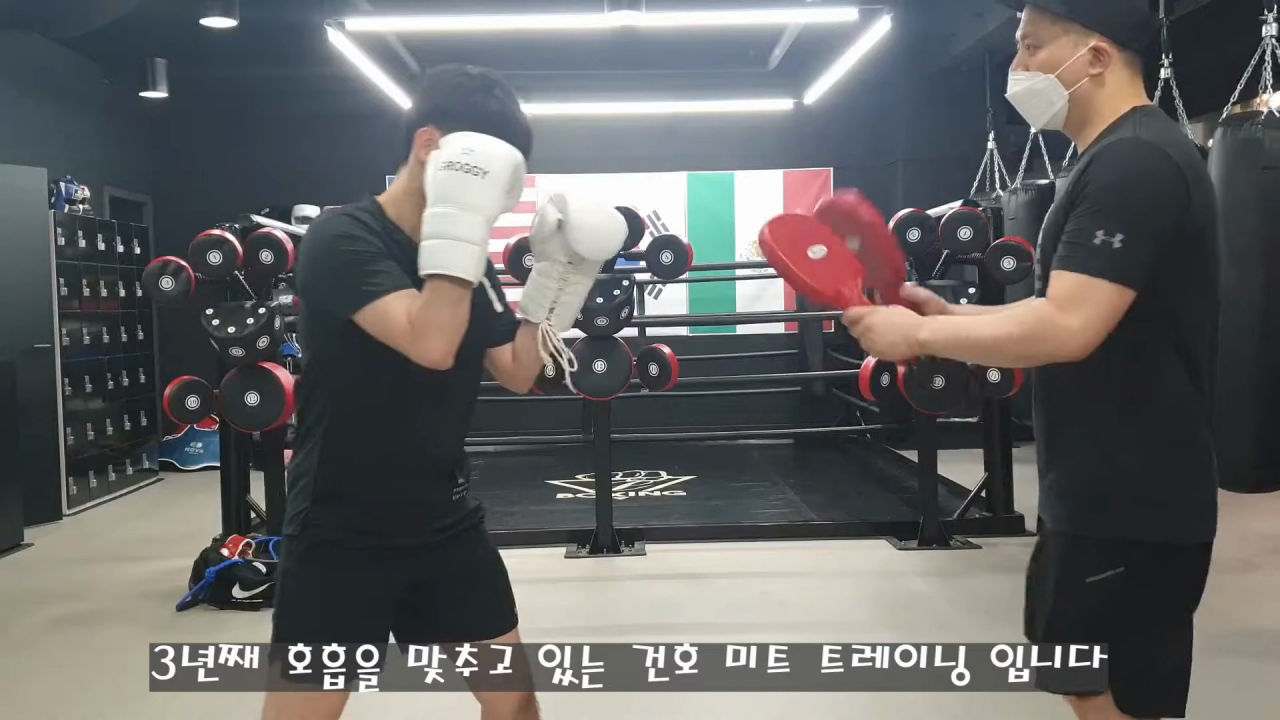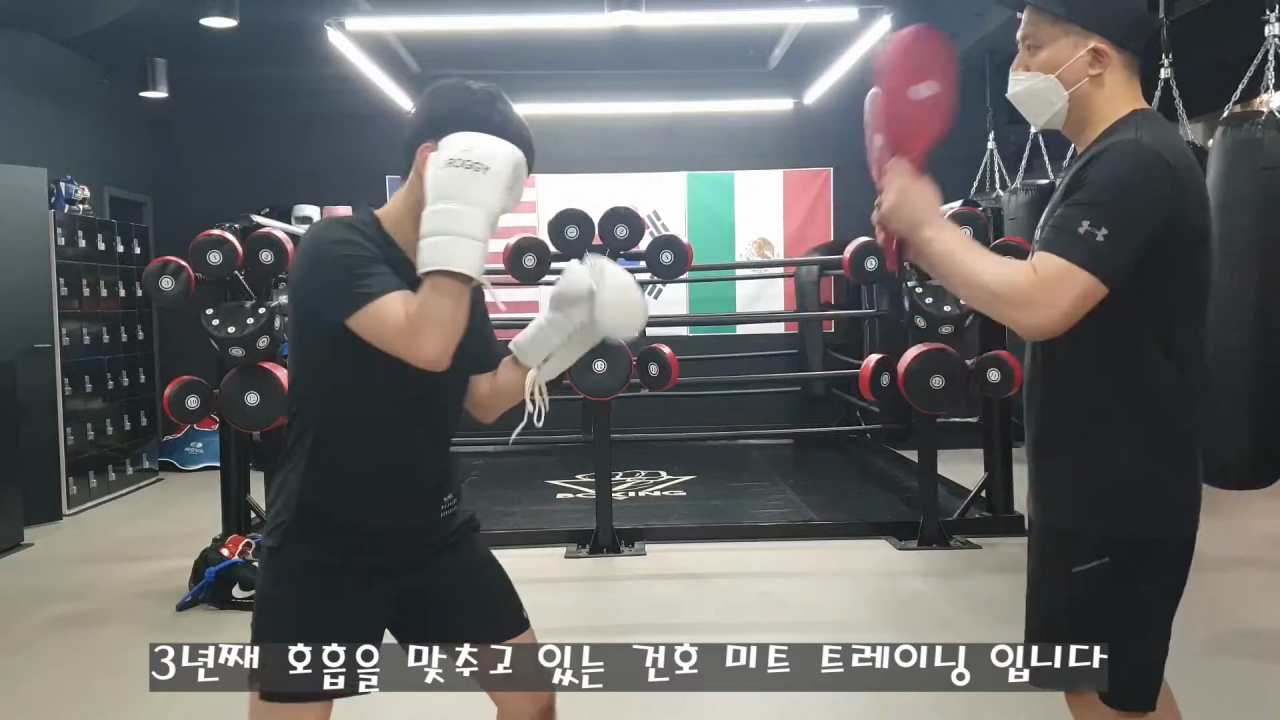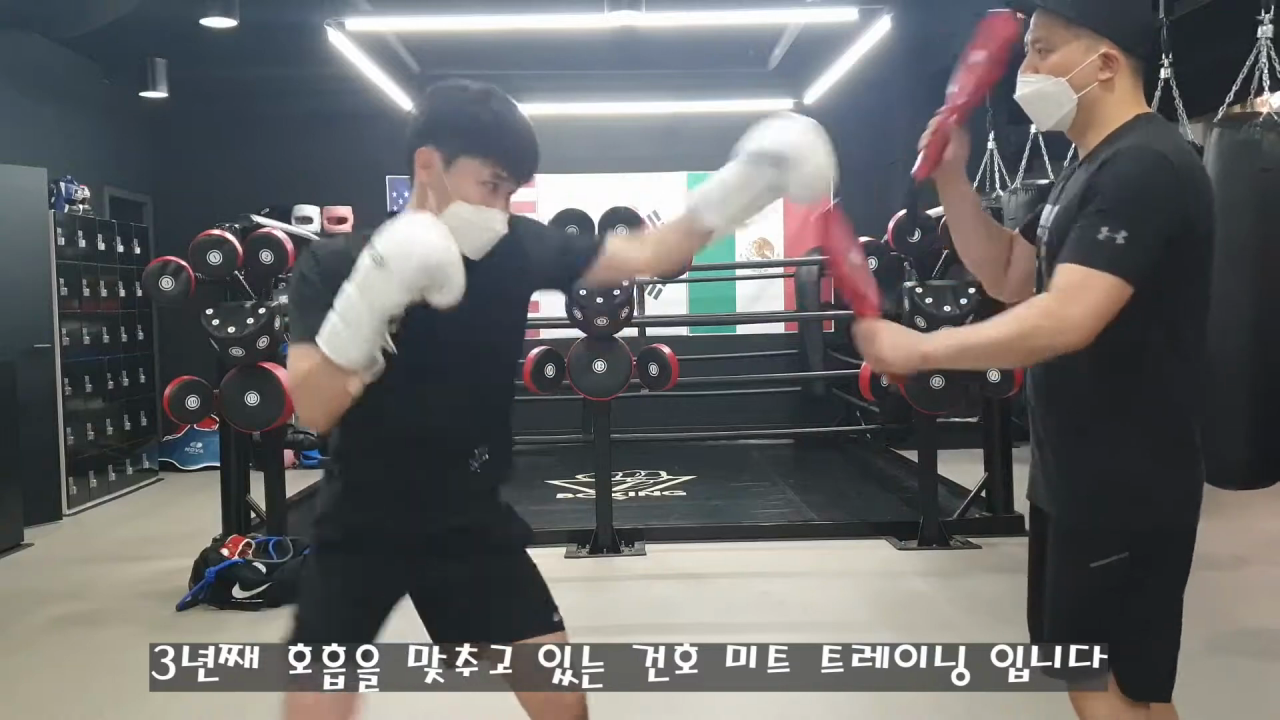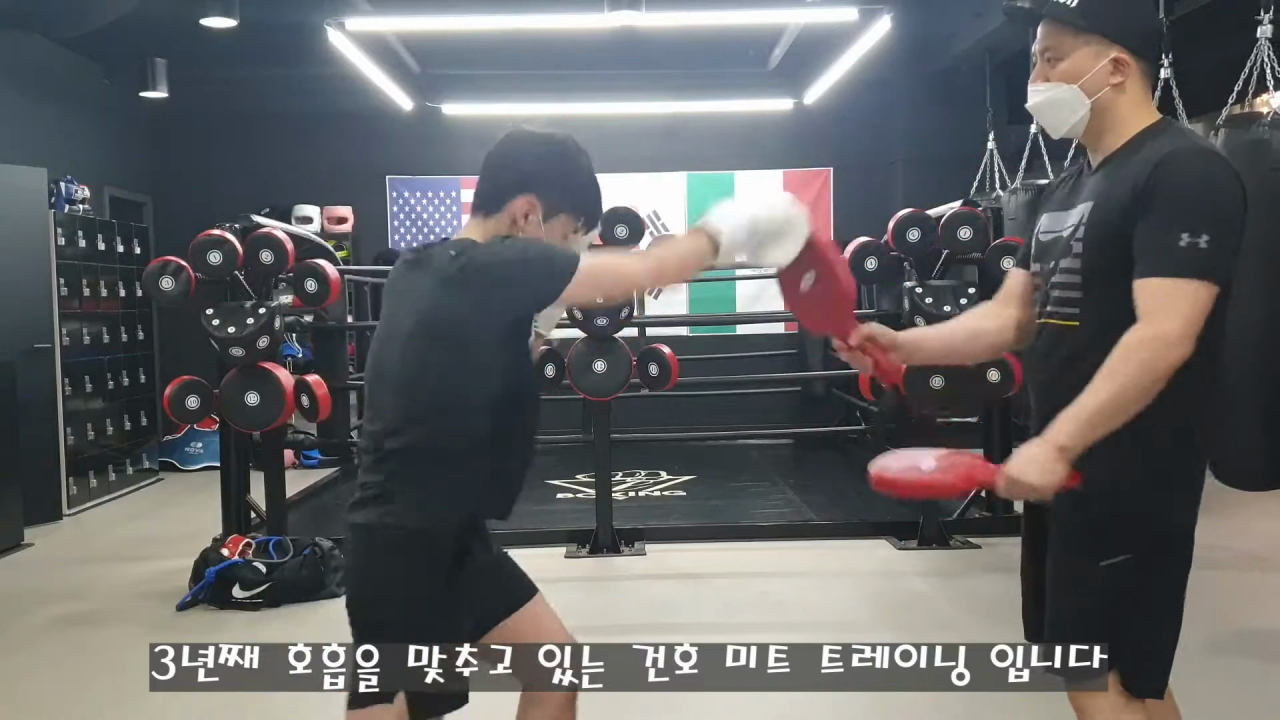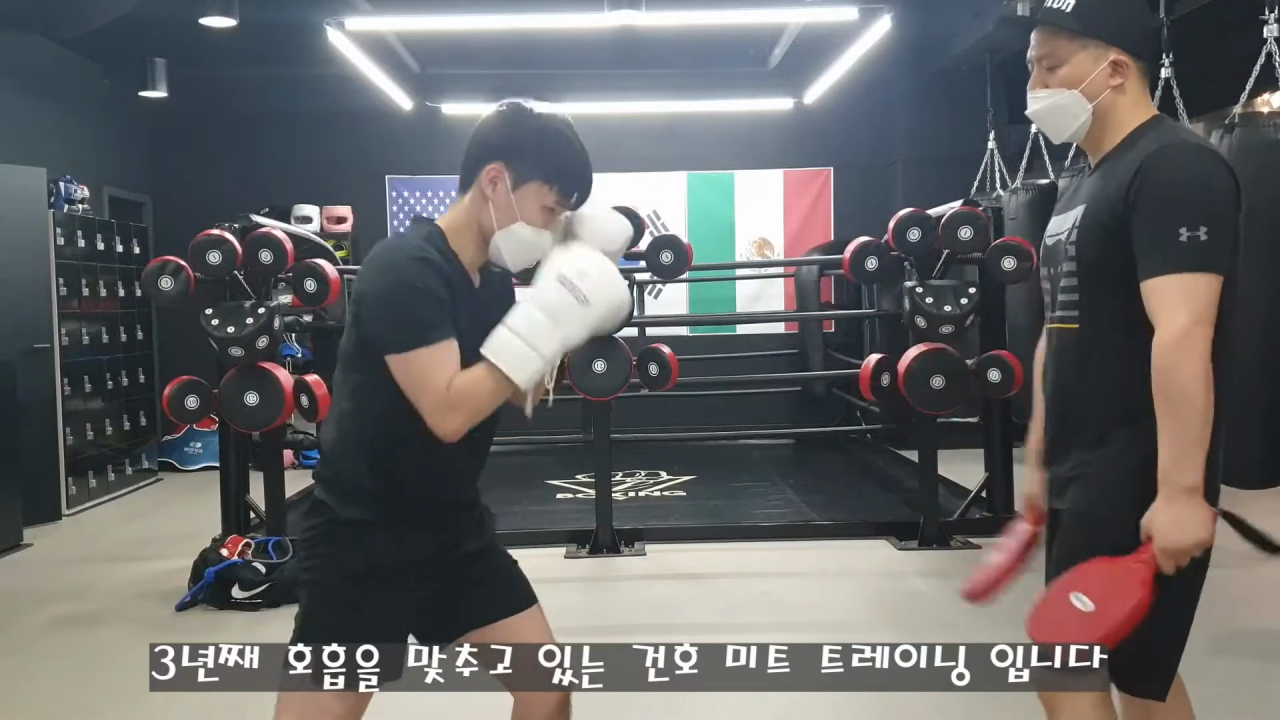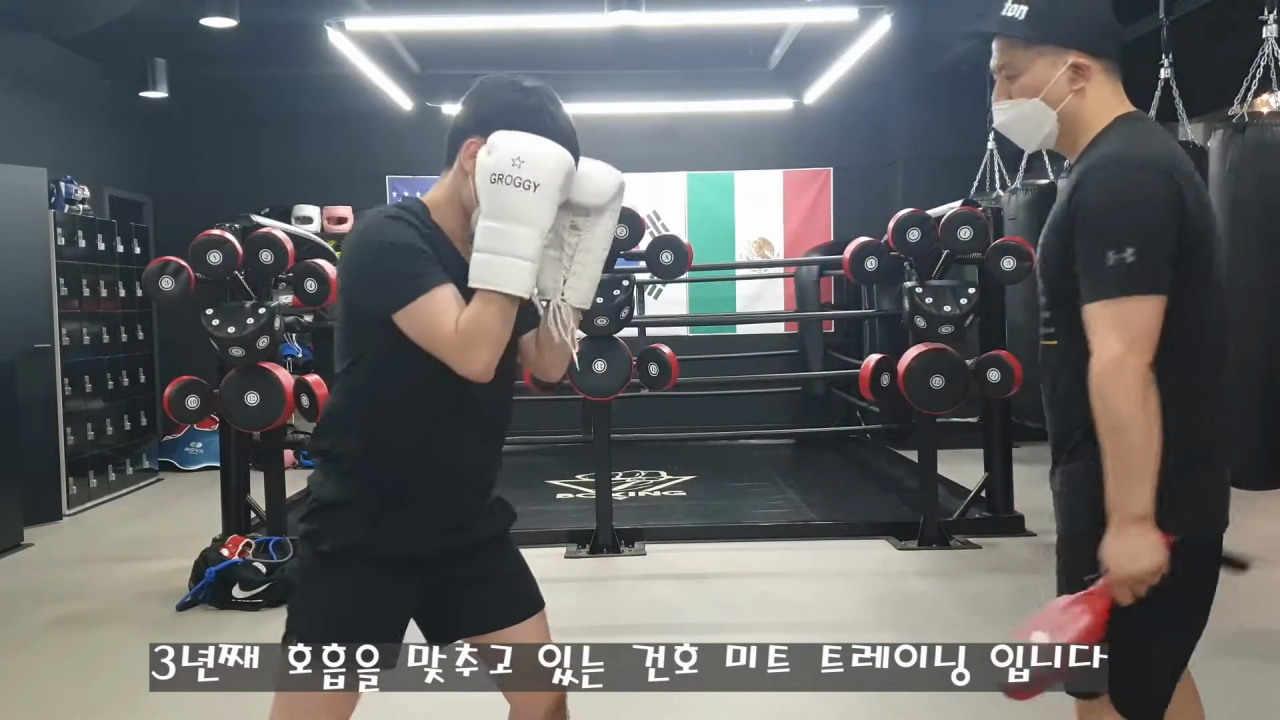
dt=0.3s
person 1, frame 1
left shoulder: (1135, 162)
right shoulder: (1114, 161)
left elbow: (1069, 327)
left wrist: (917, 336)
right wrist: (953, 316)
left hip: (1130, 493)
right hip: (1099, 485)
person 1, frame 2
left shoulder: (1135, 164)
right shoulder: (1108, 163)
left elbow: (1038, 306)
right elbow: (1037, 290)
left wrist: (928, 224)
right wrist: (924, 234)
left hip: (1122, 485)
right hip: (1091, 477)
person 1, frame 3
left shoulder: (1147, 168)
right shoulder: (1093, 168)
left elbow: (1066, 319)
right elbow: (1013, 278)
left wrist: (920, 348)
right wrist: (953, 186)
left hip: (1126, 481)
right hip: (1079, 473)
person 1, frame 4
left shoulder: (1181, 173)
right shoulder: (1076, 182)
left elbow: (1165, 335)
right elbow: (1015, 311)
left wrist: (1055, 446)
right wrist: (905, 345)
left hip: (1123, 484)
right hip: (1061, 476)
person 1, frame 5
left shoulder: (1175, 170)
right shoulder: (1087, 183)
left elbow: (1182, 336)
left wrist: (1181, 491)
right wrist: (1036, 461)
left hip: (1139, 486)
right hip: (1087, 478)
person 1, frame 6
left shoulder: (1114, 179)
right shoulder: (1134, 161)
left elbow: (1123, 363)
left wrist: (1130, 519)
left hip: (1142, 497)
right hip: (1174, 483)
person 2, frame 1
left shoulder: (465, 258)
right shoulder: (342, 238)
left elbow: (517, 372)
right elbow: (431, 345)
left wrist: (559, 274)
right wrist: (460, 219)
left hip: (443, 520)
right hip: (343, 531)
person 2, frame 2
left shoulder: (459, 270)
right shoulder: (334, 249)
left elbow: (482, 399)
right elbow: (428, 346)
left wrist: (565, 329)
right wrist: (459, 227)
left hip: (432, 534)
right hip: (320, 547)
person 2, frame 3
left shoulder: (516, 248)
right shoulder: (333, 264)
left elbow: (643, 257)
right elbow: (313, 406)
left wrist: (740, 186)
right wrist: (373, 295)
left hip: (471, 524)
right hip: (360, 534)
person 2, frame 4
left shoulder: (421, 271)
right shoulder: (496, 267)
right elbow: (631, 274)
right wrist: (733, 228)
left hip: (441, 538)
right hip: (406, 556)
person 2, frame 5
left shoulder: (487, 277)
right shoulder: (405, 270)
left elbow: (516, 385)
right elbow: (448, 413)
left wrist: (568, 286)
right wrist: (548, 324)
left hip: (452, 533)
right hip: (360, 545)
person 2, frame 6
left shoulder: (491, 247)
right shoulder: (387, 238)
left elbow: (548, 366)
right elbow: (472, 356)
left wrist: (579, 241)
right wrist: (516, 232)
left hip: (466, 523)
right hip: (360, 530)
